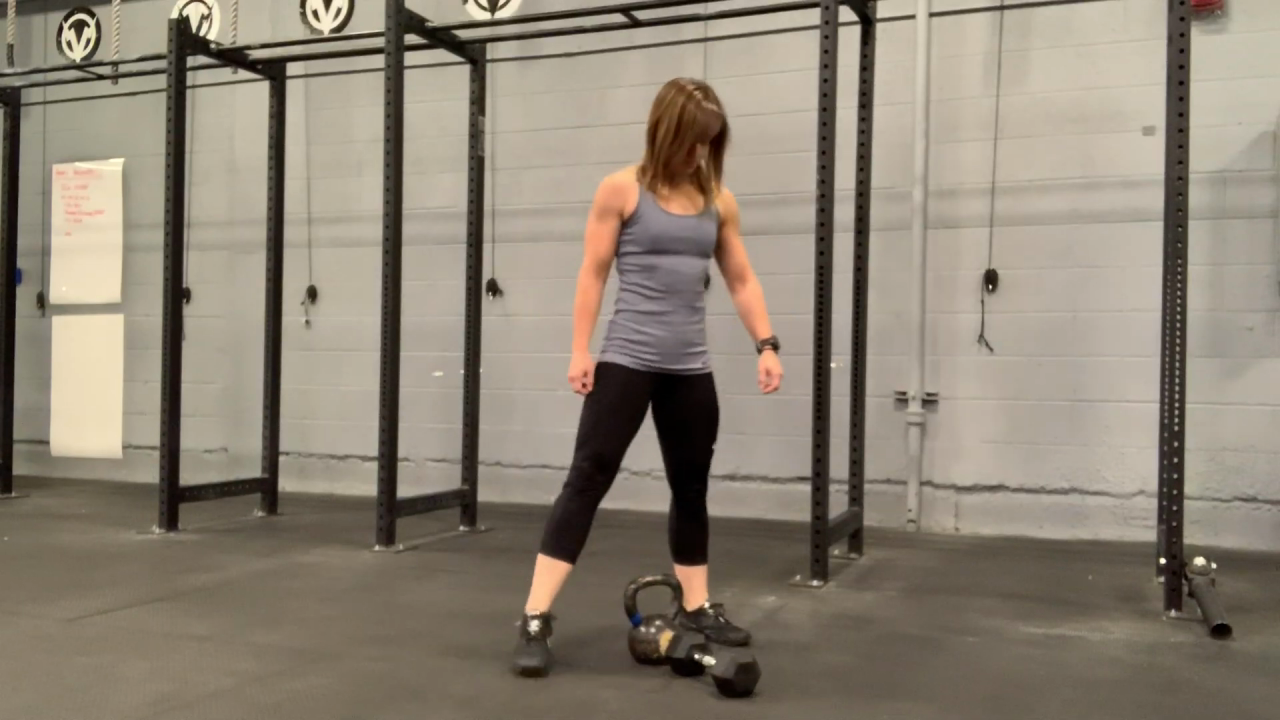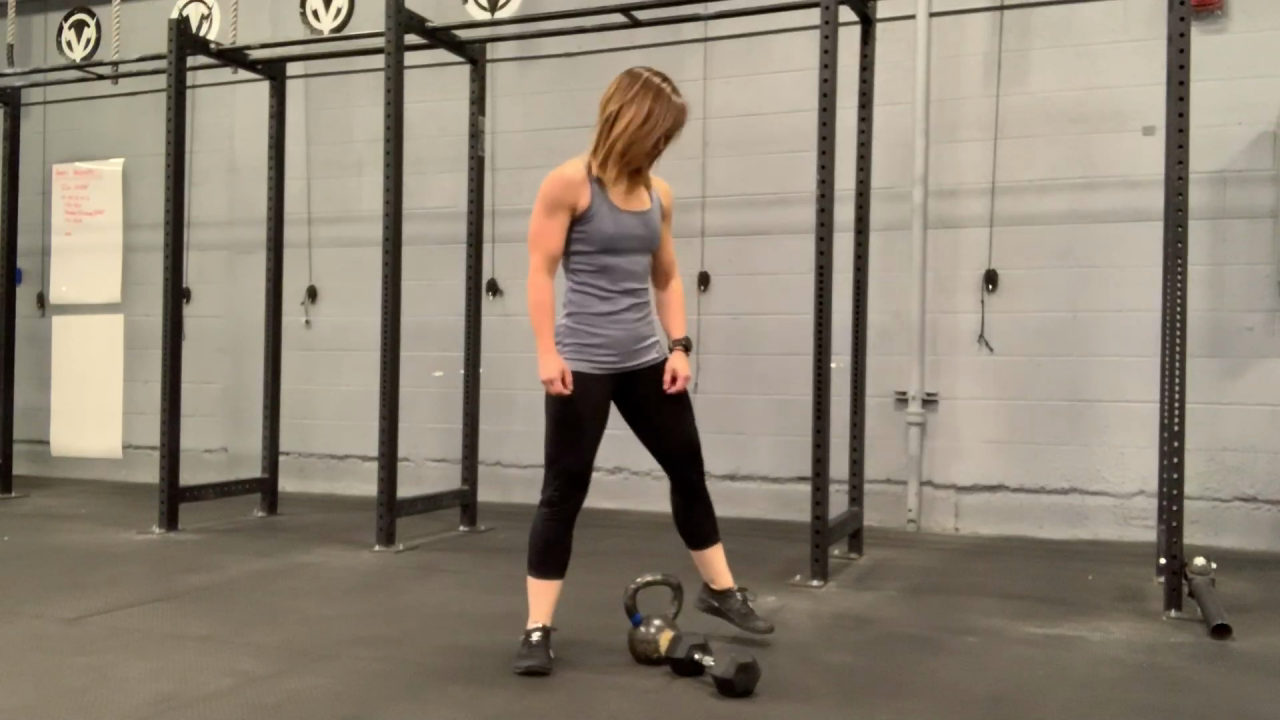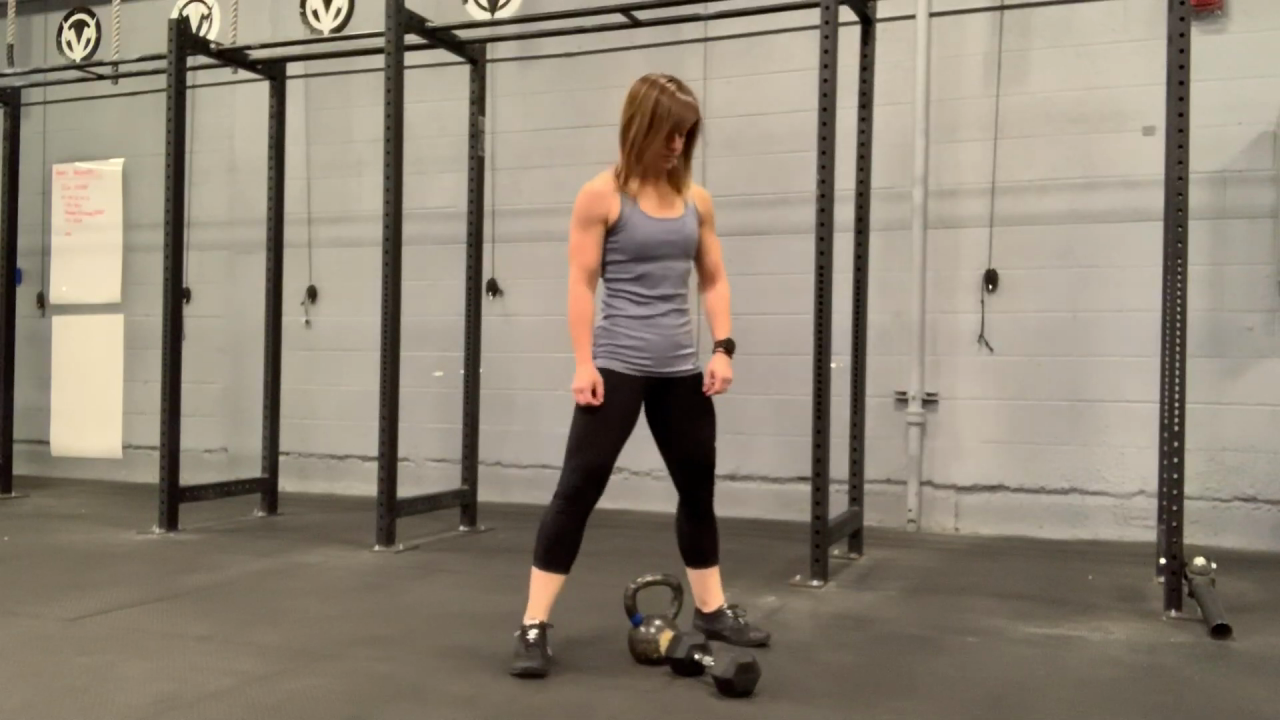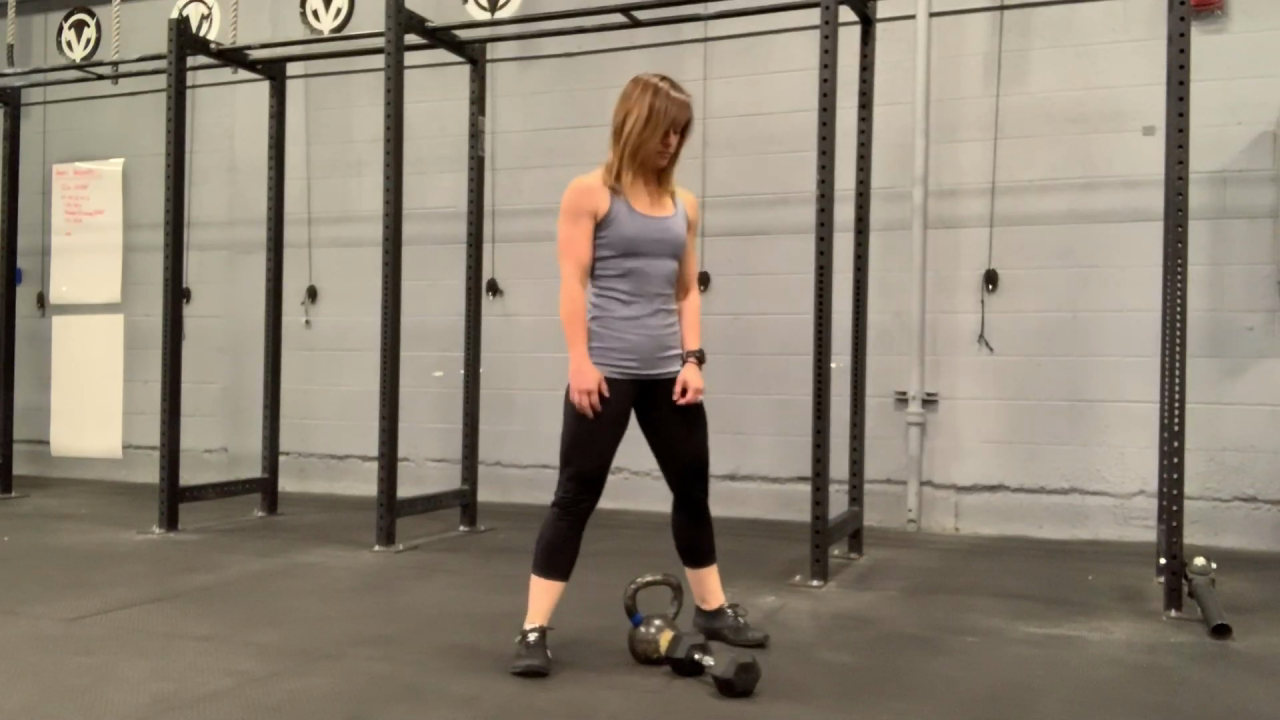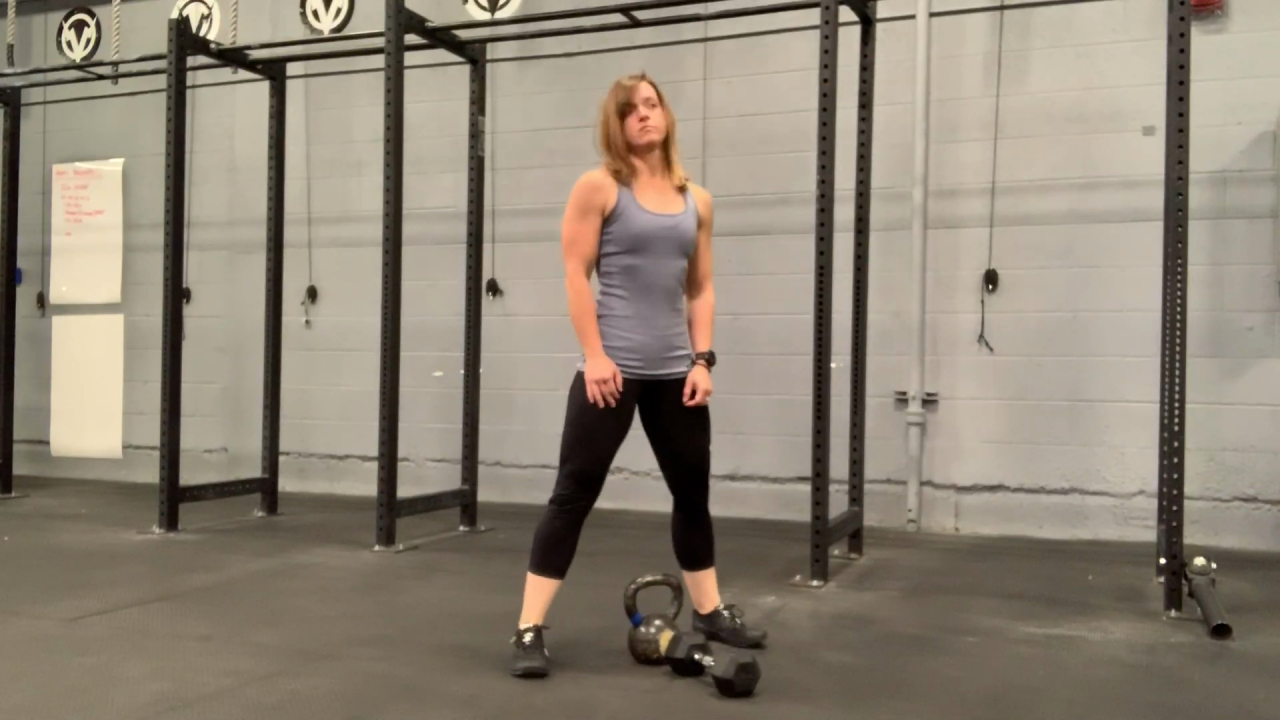
dt=0.4s
person 1, frame 1
left shoulder: (719, 200)
right shoulder: (621, 189)
left elbow: (741, 280)
right elbow: (593, 272)
left wrist: (767, 346)
right wrist: (580, 349)
left hip: (690, 365)
right hip: (626, 358)
left knee: (692, 486)
right knee: (588, 476)
left ankle: (696, 607)
right ankle: (535, 618)
person 1, frame 2
left shoulder: (657, 193)
right shoulder: (569, 182)
right elbow: (541, 272)
left wrist: (680, 346)
right wrist: (547, 353)
left hip: (645, 359)
right hip: (583, 362)
left knee: (688, 470)
right knee: (564, 491)
left ankle: (721, 588)
right ankle: (537, 629)
person 1, frame 3
left shoulder: (695, 198)
right shoulder: (601, 195)
left elbow: (714, 280)
right elbow: (581, 283)
left wrist: (722, 347)
right wrist: (583, 363)
left hip: (681, 368)
right hip: (618, 365)
left knee: (699, 488)
right knee: (579, 486)
left ankle: (712, 610)
right ankle: (534, 626)
person 1, frame 4
left shoulder: (683, 203)
right shoulder: (590, 191)
left elbow: (687, 290)
right elbow: (572, 281)
left wrist: (692, 360)
right wrist: (579, 362)
left hip: (665, 372)
right hip: (607, 369)
left knee: (693, 488)
right knee: (576, 495)
left ankle: (713, 609)
right ankle: (534, 630)
person 1, frame 5
left shoulder: (697, 199)
right shoulder: (599, 187)
left elbow: (701, 287)
right elbow: (576, 276)
left wrist: (702, 360)
right wrist: (594, 356)
left hip: (674, 371)
right hip: (613, 367)
left knee: (693, 490)
right knee: (573, 493)
left ankle: (710, 610)
right ankle: (530, 629)
